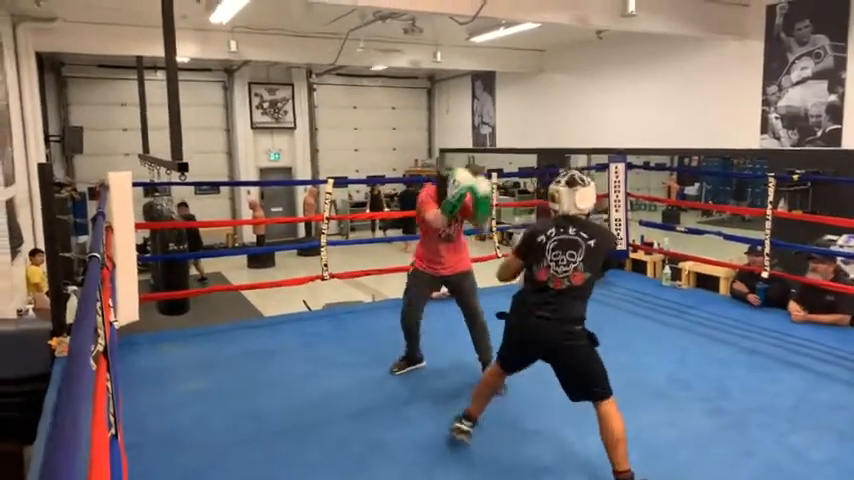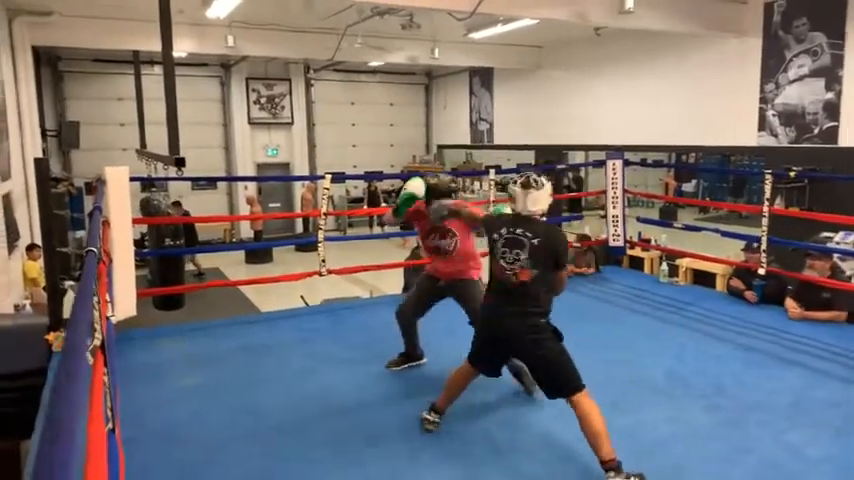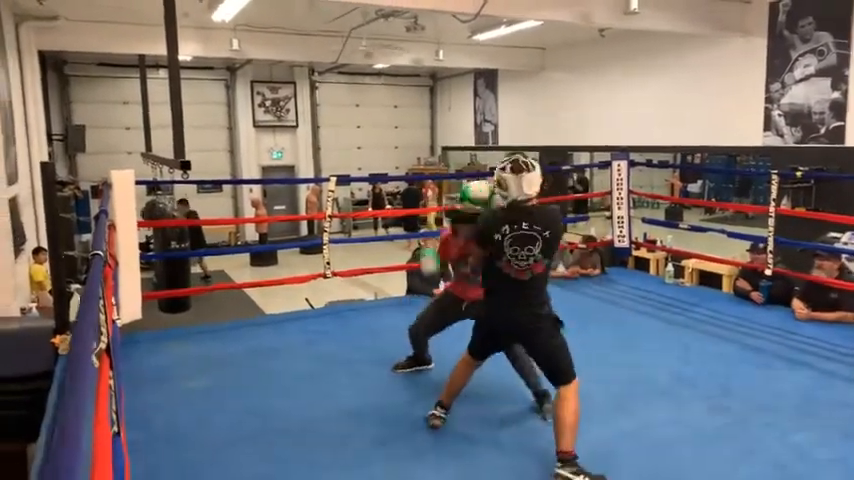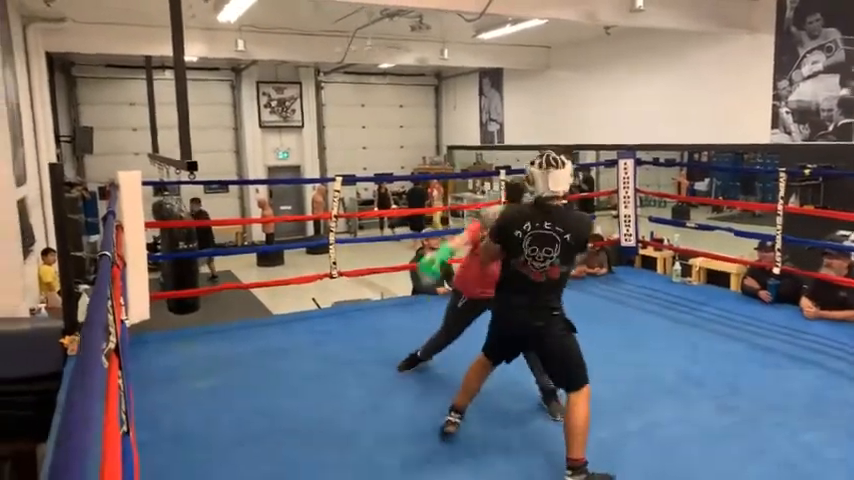
dt=0.2s
person 1, frame 1
left shoulder: (537, 231)
right shoulder: (605, 239)
left elbow: (505, 275)
left wrist: (524, 248)
left hip: (524, 323)
right hip: (567, 332)
left knee: (500, 368)
right knee: (604, 401)
left ankle: (466, 421)
person 1, frame 2
left shoulder: (498, 224)
right shoulder: (554, 237)
left elbow: (475, 216)
right elbow: (558, 286)
left wrist: (449, 208)
left hip: (493, 321)
right hip: (531, 328)
left knee: (472, 366)
right knee: (579, 396)
left ankle: (434, 413)
person 1, frame 3
left shoulder: (489, 221)
right shoulder: (554, 219)
left elbow: (478, 260)
left hip: (495, 311)
right hip: (534, 317)
left knee: (471, 357)
right knee: (568, 385)
left ankle: (440, 410)
person 1, frame 4
left shoulder: (512, 216)
right shoulder: (581, 225)
left elbow: (487, 256)
left hip: (507, 312)
right hip: (546, 320)
left knee: (488, 360)
right knee: (579, 390)
left ankle: (454, 416)
person 2, frame 1
left shoulder: (464, 197)
right shoulder: (427, 194)
left elbow: (481, 224)
right elbow: (436, 222)
left wrist: (482, 200)
right wrist: (453, 199)
left hip: (458, 267)
right hip: (426, 266)
left knee: (475, 314)
right knee: (409, 315)
left ankle: (489, 366)
right ankle: (413, 356)
person 2, frame 2
right shoulder: (419, 207)
right elbow: (389, 219)
right wrist: (402, 203)
left hip: (465, 274)
right hip: (435, 274)
right knee: (404, 313)
left ankle: (517, 369)
right ankle: (413, 354)
person 2, frame 3
right shoulder: (449, 239)
right elbow: (441, 264)
left hip: (486, 298)
right hip: (456, 295)
left knee: (511, 342)
right knee: (417, 330)
left ankle: (541, 394)
right ankle: (421, 358)
person 2, frame 4
right shoulder: (488, 223)
right elbow: (462, 239)
right hip: (469, 290)
right knee: (448, 333)
left ankle: (548, 392)
right ankle: (420, 355)
